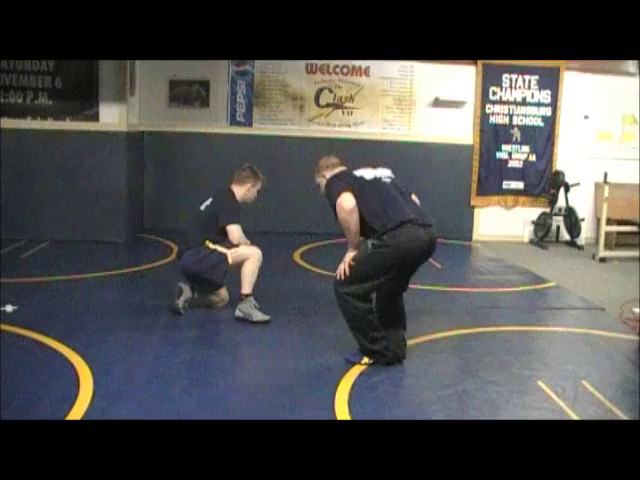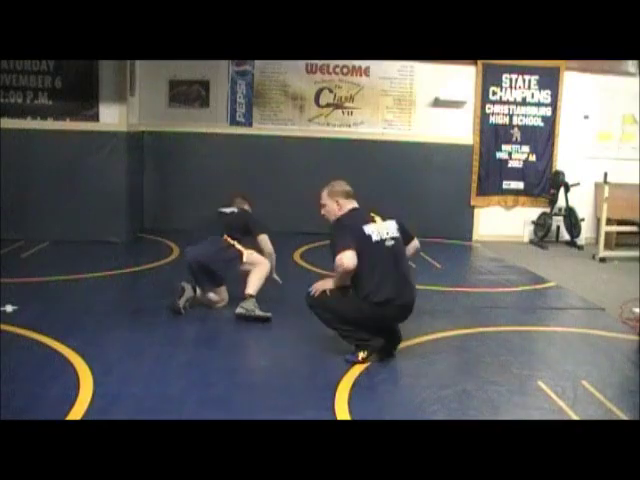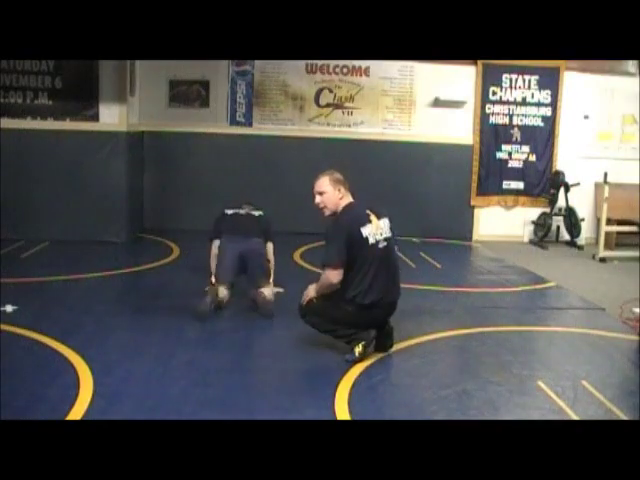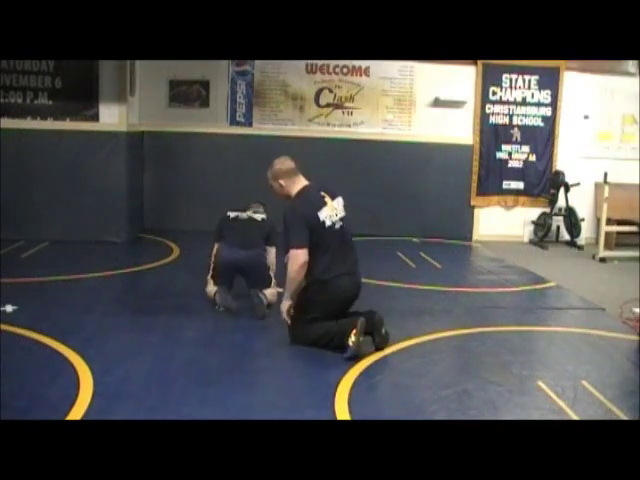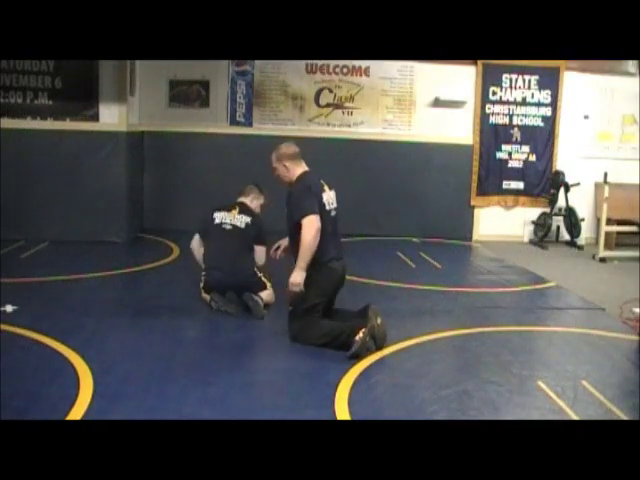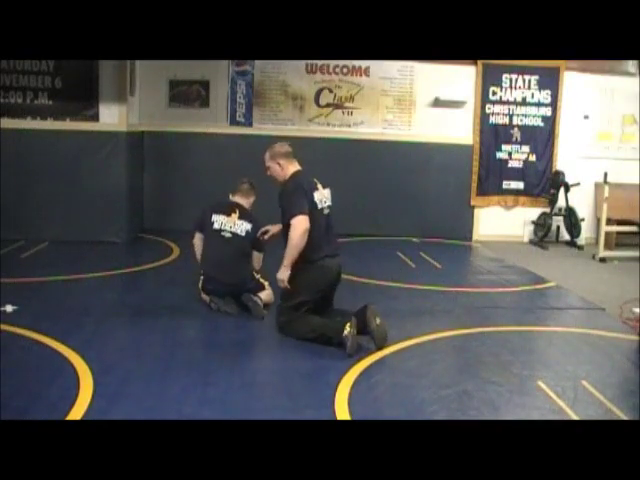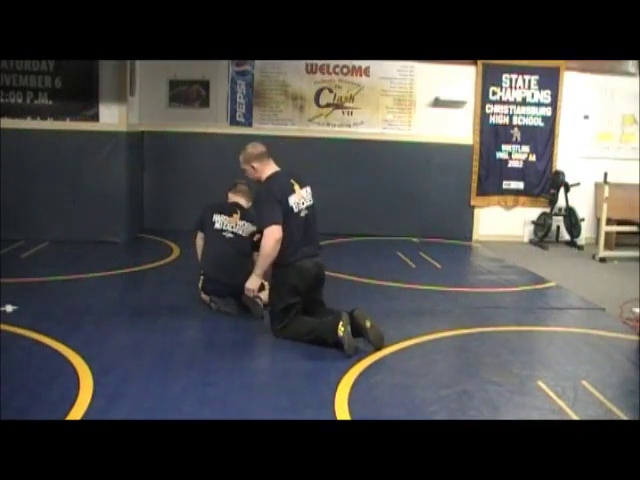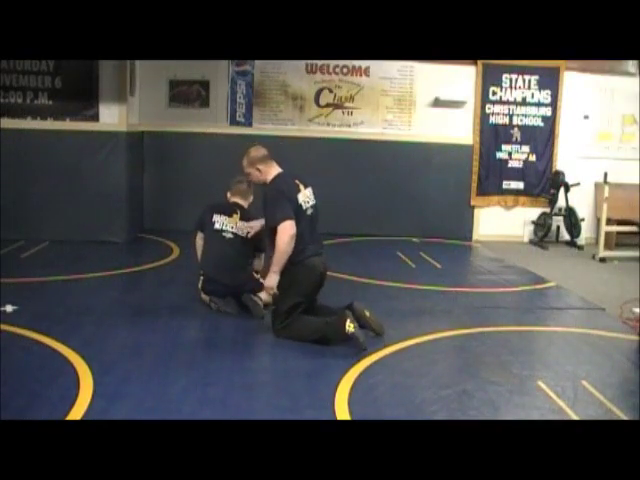
dt=0.5s
person 1, frame 1
left shoulder: (335, 182)
right shoulder: (378, 173)
left elbow: (347, 205)
right elbow: (414, 200)
left wrist: (353, 249)
left hip: (397, 238)
right hip: (425, 235)
left knee: (348, 286)
right knee: (389, 289)
left ankle: (377, 350)
right ankle: (395, 345)
person 1, frame 2
left shoulder: (342, 225)
right shoulder: (386, 219)
left elbow: (348, 264)
right elbow: (414, 244)
left wrist: (335, 282)
left hip: (378, 305)
right hip: (405, 304)
left knee: (317, 297)
left ankle: (366, 343)
right ankle: (389, 336)
person 1, frame 3
left shoulder: (339, 224)
right shoulder: (377, 215)
left elbow: (333, 278)
right elbow: (392, 251)
left wrist: (315, 289)
left hip: (365, 305)
right hip: (388, 303)
left knee: (308, 307)
left ankle: (360, 336)
right ankle: (379, 328)
person 1, frame 4
left shoulder: (295, 211)
right shoulder: (330, 194)
left elbow: (300, 260)
left wrist: (288, 298)
left hip: (327, 285)
right hip: (352, 280)
left knee: (299, 331)
right knee: (333, 315)
left ankle: (348, 330)
right ankle: (368, 322)
person 1, frame 5
left shoulder: (300, 189)
right shoulder: (318, 183)
left elbow: (312, 228)
left wrist: (299, 269)
right wrist: (289, 241)
left hip: (318, 269)
right hip: (334, 265)
left knee: (300, 328)
right knee: (321, 314)
left ankle: (355, 332)
right ankle: (364, 317)
person 1, frame 6
left shoulder: (291, 188)
right shoulder: (313, 182)
left elbow: (302, 228)
left wrist: (285, 266)
right wrist: (280, 227)
left hip: (312, 266)
right hip: (331, 263)
left knee: (287, 320)
right knee: (320, 312)
left ankle: (340, 330)
right ankle: (362, 318)
person 1, frame 7
left shoulder: (266, 192)
right shoulder: (297, 180)
left elbow: (274, 236)
left wrist: (256, 275)
left hip: (291, 268)
right hip: (315, 262)
left knee: (283, 325)
right knee: (314, 310)
left ankle: (334, 328)
right ankle: (353, 320)
person 1, frame 8
left shoulder: (274, 191)
right shoulder: (296, 181)
left elbow: (287, 232)
left wrist: (273, 273)
right wrist: (264, 223)
left hip: (299, 267)
right hip: (317, 261)
left knee: (284, 325)
right knee: (306, 308)
left ankle: (340, 326)
right ankle: (351, 314)
person 2, frame 1
left shoulder: (221, 198)
right shoulder: (228, 201)
right elbow: (236, 239)
right wrist: (248, 245)
left hip: (192, 261)
right hip: (198, 257)
left knee: (222, 299)
right knee: (254, 254)
left ankle: (189, 294)
right ankle: (246, 304)
person 2, frame 2
left shoulder: (219, 214)
right shoulder: (248, 216)
right elbow: (268, 249)
right wrist: (272, 272)
left hip: (192, 254)
right hip: (215, 246)
left knee: (221, 299)
right knee: (263, 264)
left ankle: (192, 292)
right ankle: (248, 304)
person 2, frame 3
left shoulder: (223, 216)
right shoulder: (262, 218)
left elbow: (214, 253)
right elbow: (270, 255)
left wrist: (215, 283)
right wrist: (269, 282)
left hip: (227, 244)
right hip: (255, 246)
right knee: (267, 291)
left ankle: (214, 295)
right ankle: (262, 295)
person 2, frame 4
left shoulder: (226, 218)
right shoulder: (267, 222)
left elbow: (215, 252)
right elbow: (271, 259)
right wrist: (271, 283)
left hip: (225, 253)
right hip: (254, 255)
left knee: (211, 289)
right knee: (271, 293)
left ankle: (219, 295)
right ankle: (262, 297)
person 2, frame 5
left shoulder: (215, 213)
right shoulder: (255, 219)
left elbow: (195, 244)
right elbow: (260, 260)
left hip: (213, 273)
right hip: (243, 273)
left knee: (206, 293)
right knee: (269, 295)
left ankle: (215, 300)
right ankle: (257, 299)
person 2, frame 6
left shoulder: (210, 211)
right shoulder: (253, 222)
left elbow: (197, 241)
right elbow: (257, 264)
left hip: (211, 280)
right hip: (241, 281)
left knee: (205, 293)
right knee: (268, 294)
left ankle: (216, 300)
right ankle: (256, 300)
person 2, frame 7
left shoulder: (210, 210)
right shoulder: (253, 221)
left elbow: (200, 240)
left hip: (211, 279)
right hip: (242, 281)
left knee: (205, 293)
right knee: (266, 293)
left ankle: (217, 301)
right ankle: (254, 300)
person 2, frame 8
left shoulder: (210, 211)
right shoulder: (253, 223)
left elbow: (200, 240)
right elbow: (258, 263)
left hip: (212, 280)
right hip: (242, 282)
left knee: (205, 293)
right knee: (267, 295)
left ankle: (218, 300)
right ankle: (255, 299)
